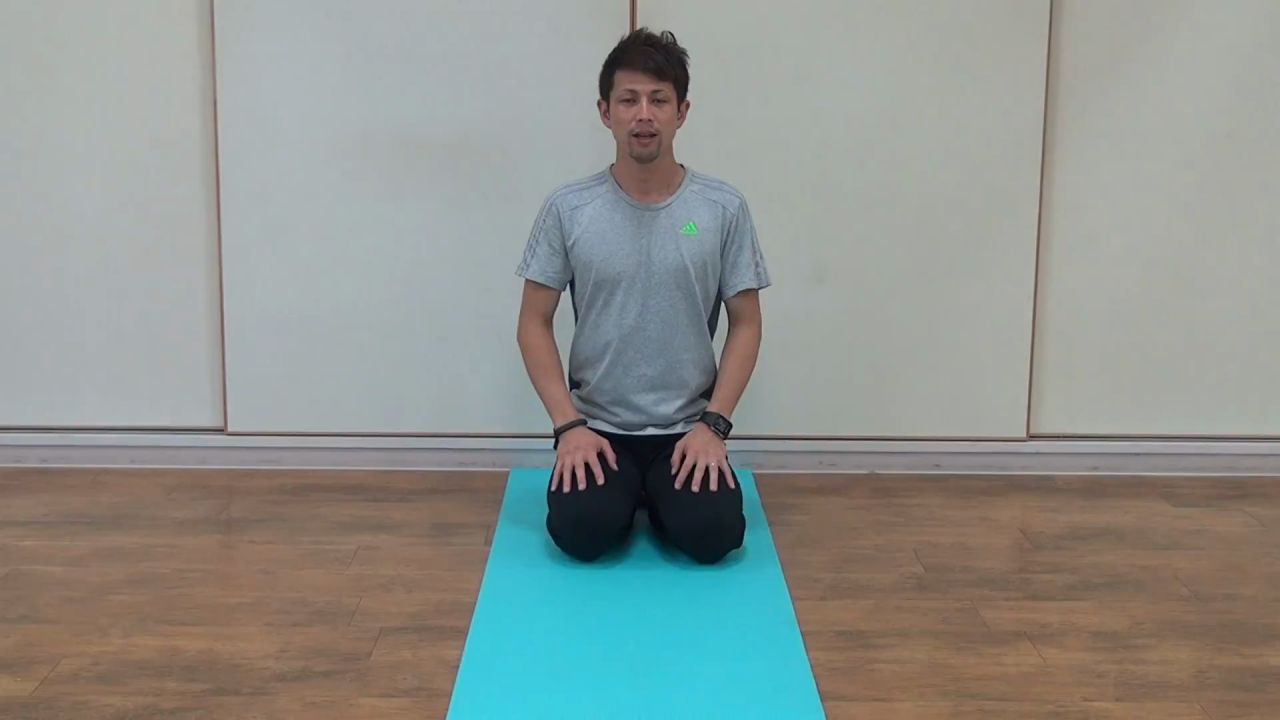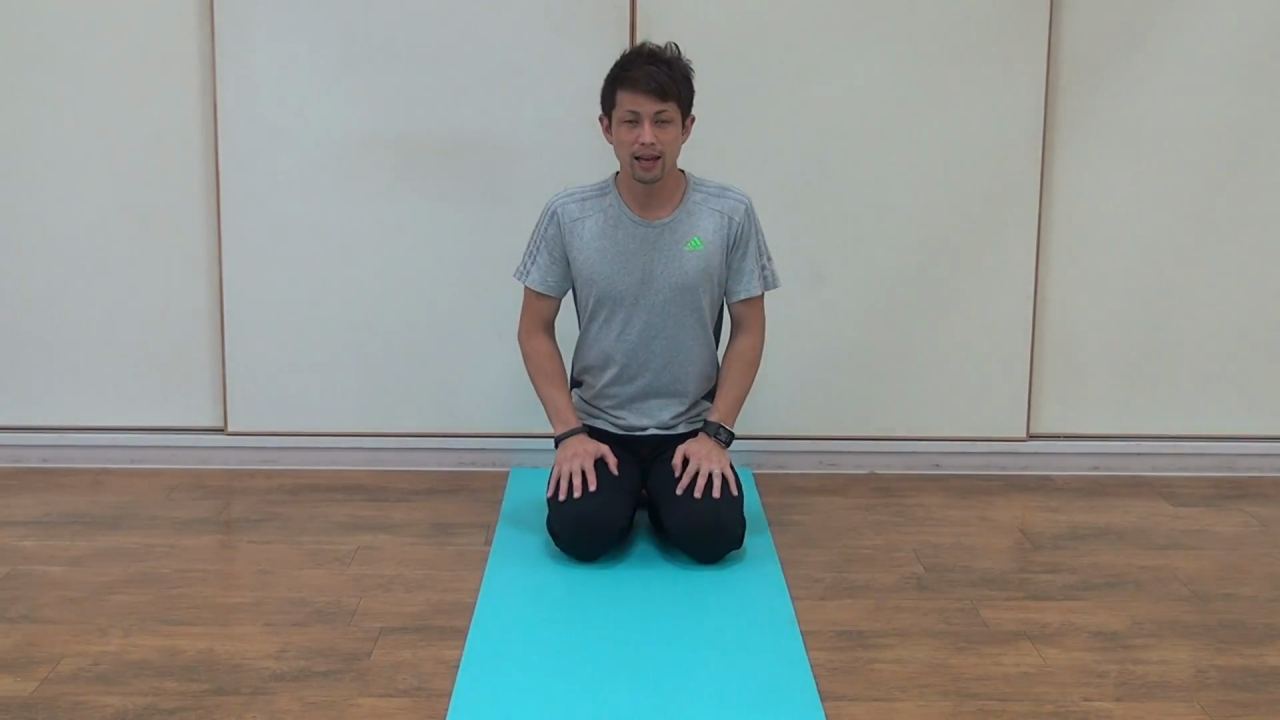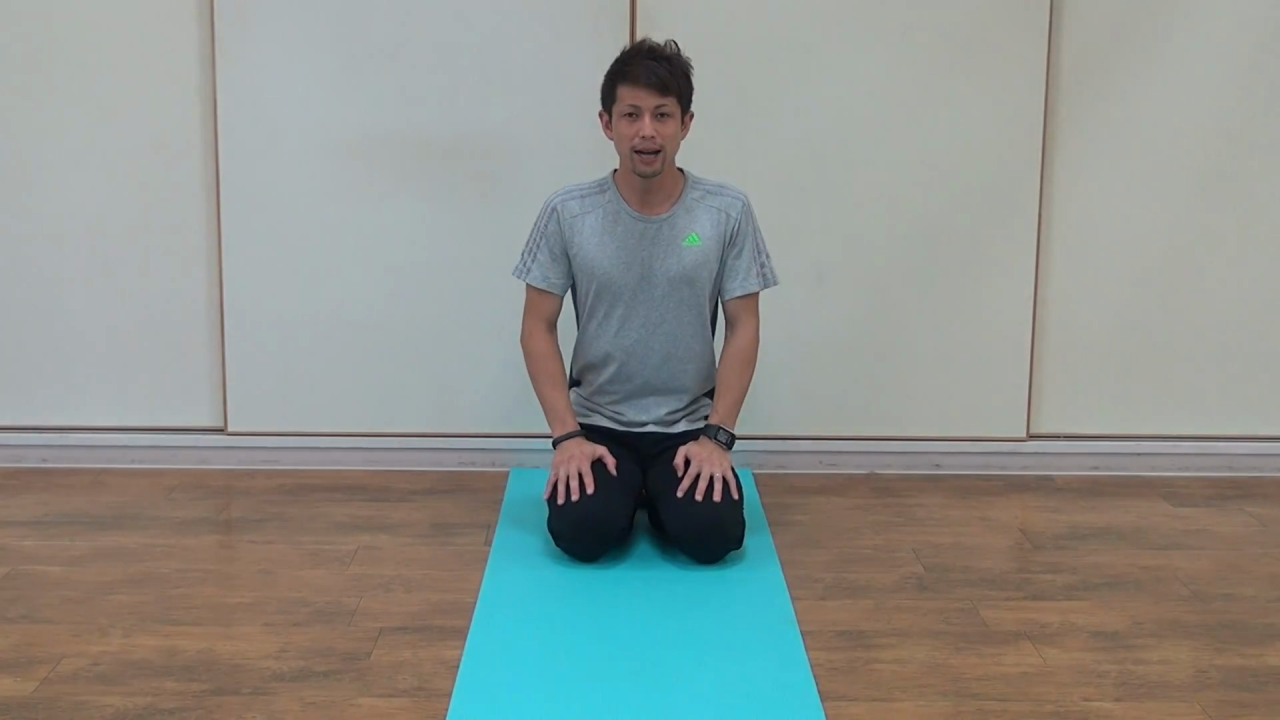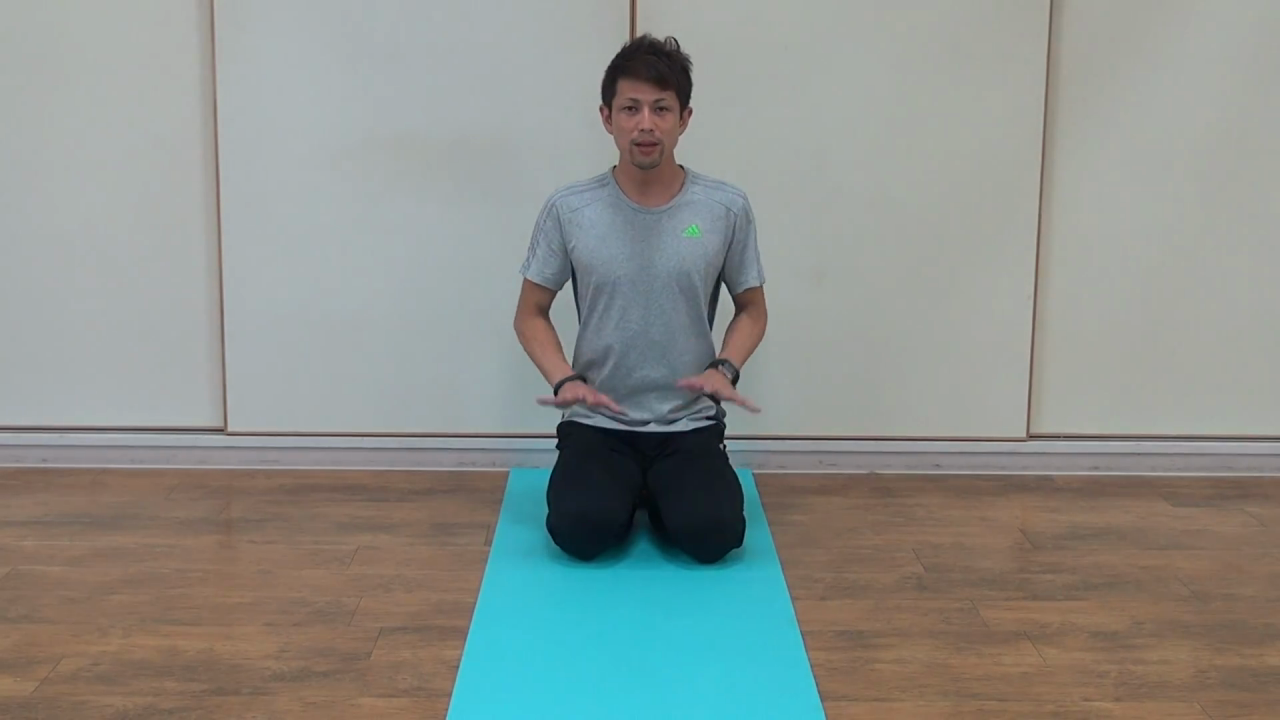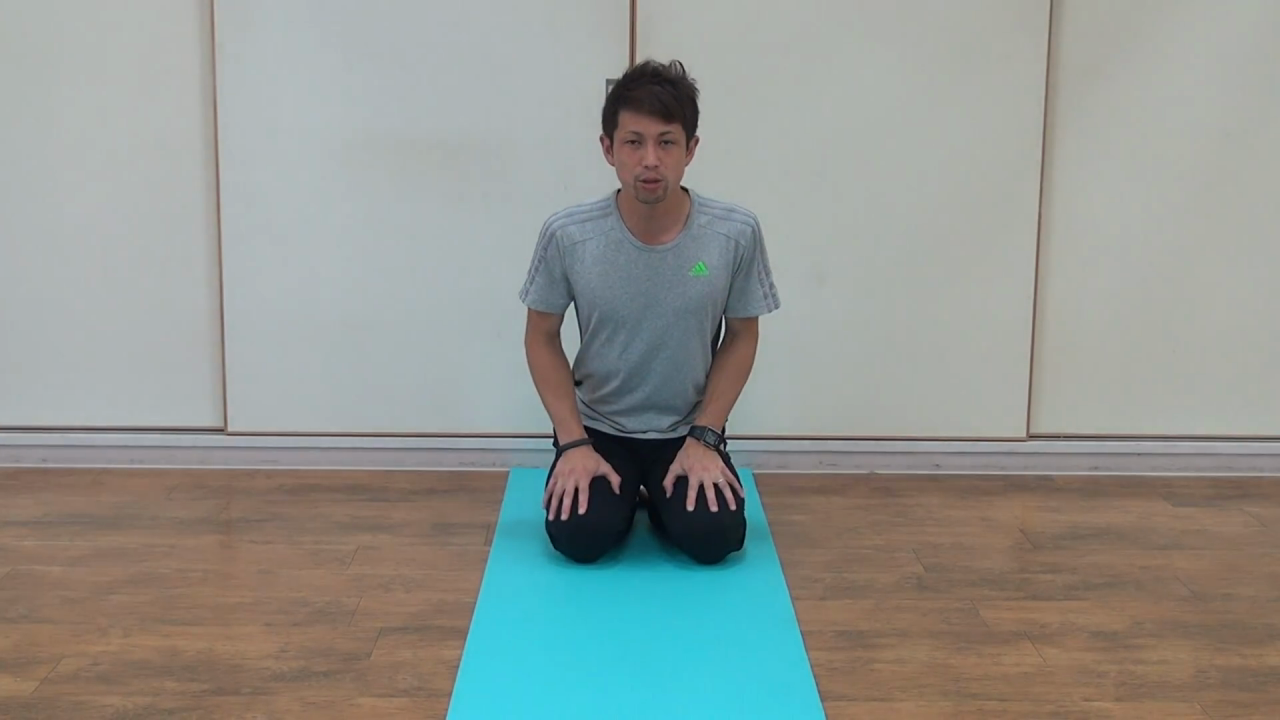
dt=1s
person 1, frame 1
left shoulder: (724, 208)
right shoulder: (567, 209)
left elbow: (745, 324)
right elbow: (535, 324)
left wrist: (714, 423)
right wrist: (568, 424)
left hip: (688, 426)
right hip: (596, 424)
left knee: (711, 535)
right knee: (581, 531)
left ankle: (659, 494)
right ankle: (625, 492)
person 1, frame 2
left shoulder: (730, 214)
right shoulder: (567, 216)
left elbow: (748, 330)
right elbow: (536, 330)
left wrist: (716, 432)
right wrist: (569, 431)
left hip: (689, 426)
right hip: (599, 425)
left knee: (711, 535)
right knee: (582, 532)
left ankle: (661, 495)
right ankle: (625, 494)
person 1, frame 3
left shoulder: (728, 212)
right shoulder: (566, 213)
left elbow: (743, 328)
right elbow: (538, 328)
left wrist: (717, 435)
right wrist: (567, 434)
left hip: (689, 424)
right hip: (598, 422)
left knee: (711, 535)
right knee: (582, 533)
left ankle: (659, 496)
right ankle: (626, 494)
person 1, frame 4
left shoulder: (726, 208)
right shoulder: (567, 209)
left elbow: (752, 307)
right elbow: (530, 312)
left wrist: (724, 368)
right wrist: (564, 379)
left hip: (690, 421)
right hip: (598, 421)
left knee: (712, 534)
right knee: (581, 531)
left ankle: (659, 493)
right ankle: (625, 492)
person 1, frame 5
left shoulder: (737, 233)
right shoulder: (566, 235)
left elbow: (741, 337)
right elbow: (541, 338)
left wrist: (704, 437)
right wrist: (572, 442)
left hip: (688, 429)
right hip: (599, 427)
left knee: (714, 538)
right knee: (578, 536)
left ankle: (659, 499)
right ankle: (624, 497)
